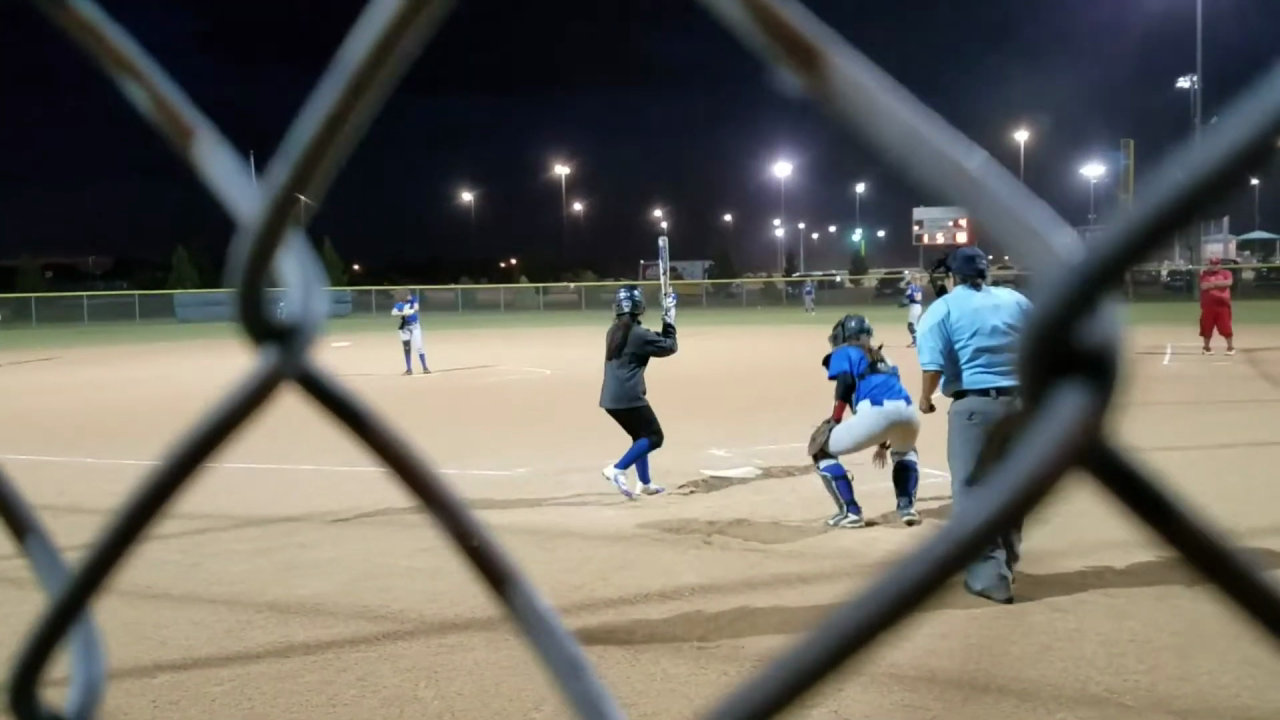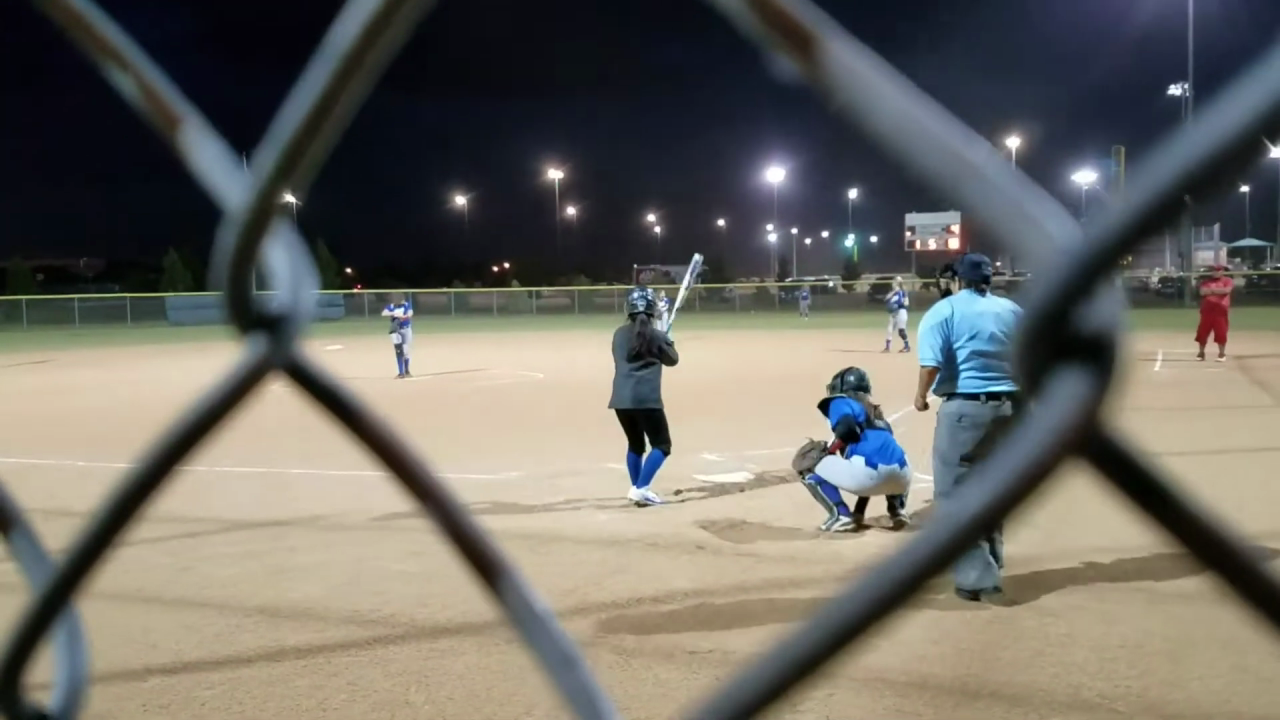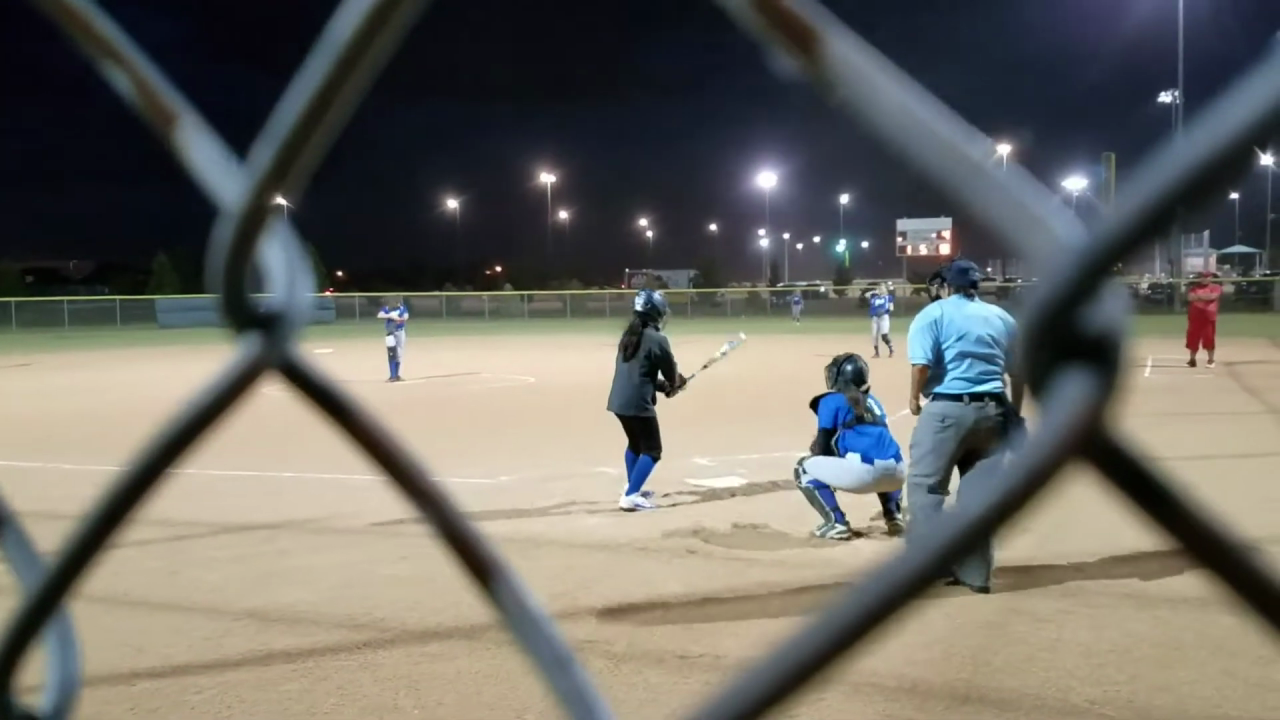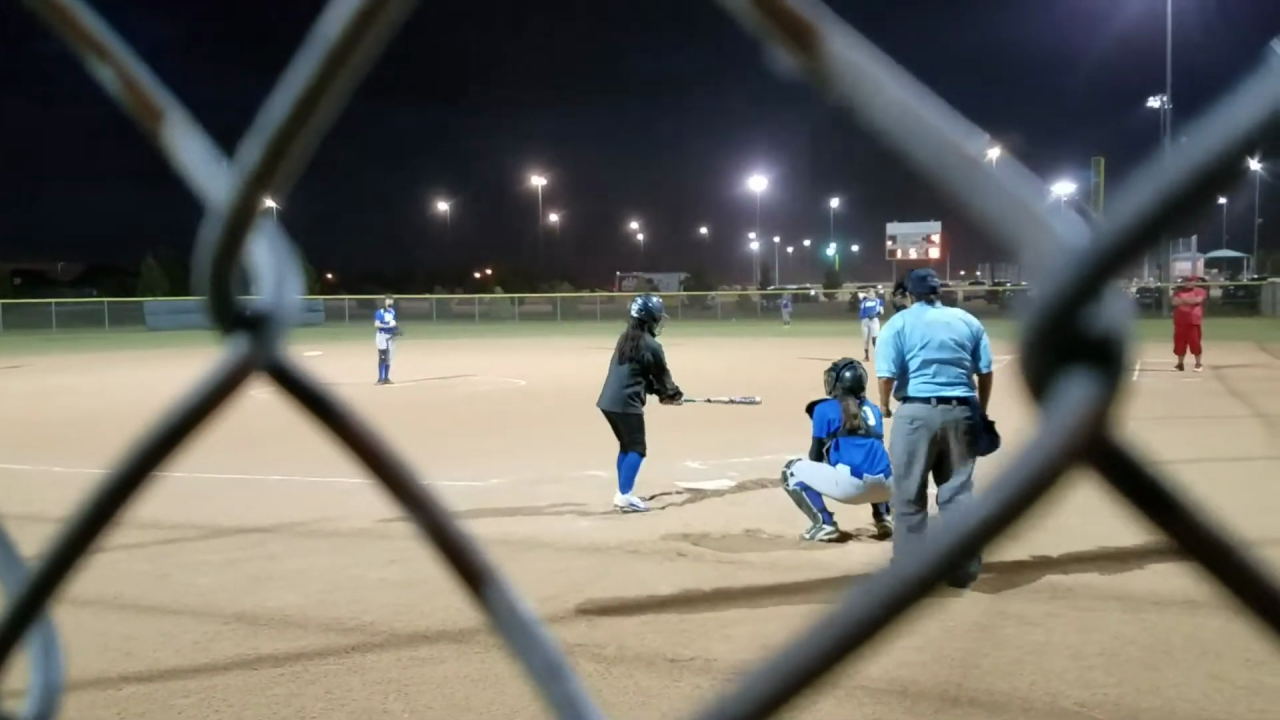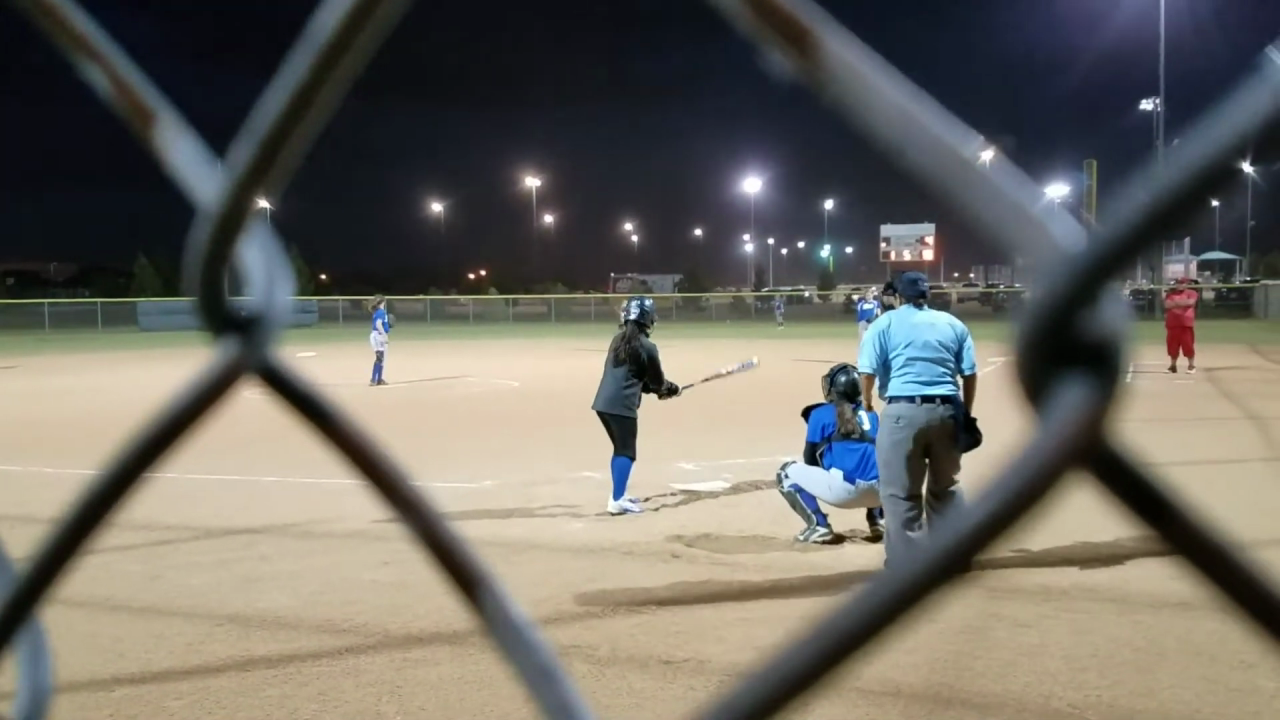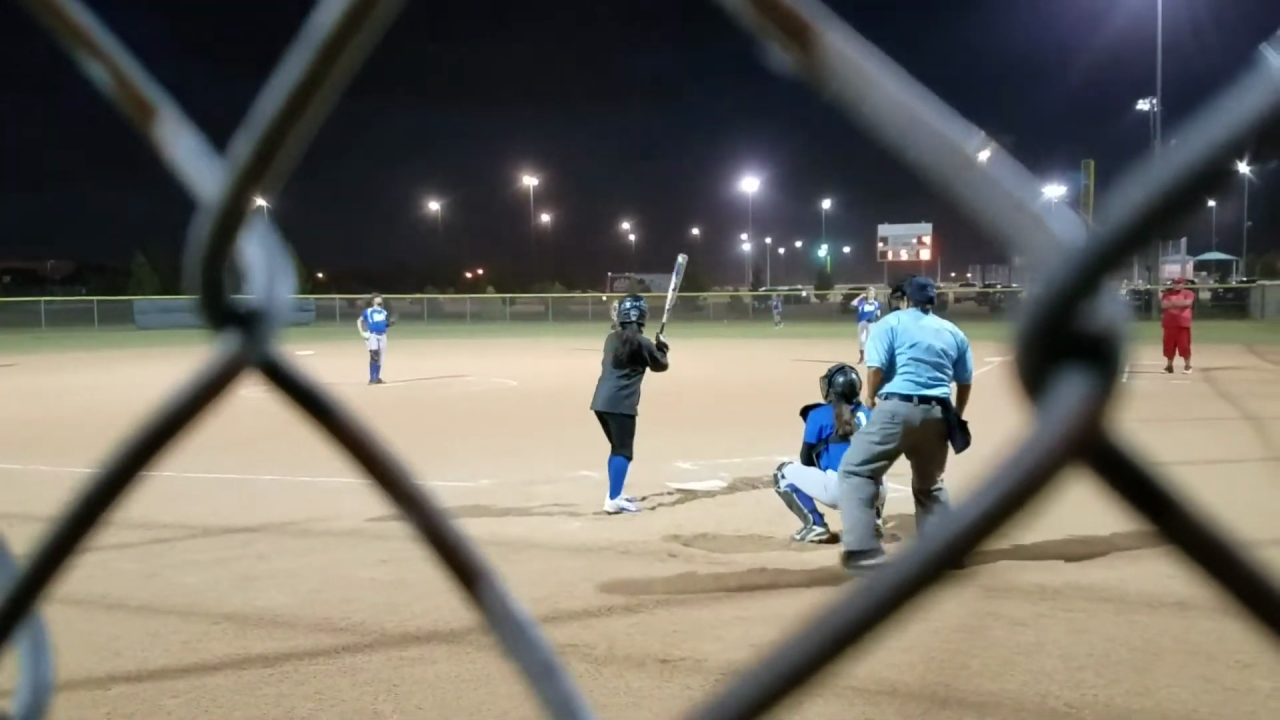
dt=0.4s
person 1, frame 1
left shoulder: (942, 309)
right shoulder: (1017, 300)
left elbow: (933, 366)
left wrist: (925, 398)
left hip: (974, 406)
right hip: (1020, 402)
left knee: (975, 492)
left ankle: (990, 578)
right ankle: (1005, 563)
person 1, frame 2
left shoulder: (944, 310)
right shoulder: (1014, 311)
left elbow: (931, 364)
left wrist: (921, 395)
right wrist: (1023, 404)
left hip: (964, 409)
right hip: (1007, 408)
left knee: (955, 493)
left ankle: (977, 576)
right ankle: (989, 567)
person 1, frame 3
left shoulder: (934, 313)
right shoulder: (1002, 318)
left elbow: (921, 365)
right elbow: (1019, 373)
left wrist: (914, 397)
right wrist: (1015, 412)
left hip: (948, 409)
right hip: (992, 411)
left knee: (925, 484)
right knee: (979, 493)
right ankle: (976, 573)
person 1, frame 4
left shoulder: (899, 323)
right shoulder: (968, 321)
left elbow: (887, 375)
right elbow: (985, 372)
left wrist: (884, 404)
right wrist: (981, 412)
left hip: (917, 412)
right hip: (961, 412)
left knee: (909, 493)
right knee: (958, 492)
right ankle: (962, 567)
person 1, frame 5
left shoulder: (885, 323)
right shoulder: (953, 324)
left elbow: (868, 371)
right elbow: (970, 374)
left wrist: (867, 399)
right wrist: (966, 412)
left hip: (903, 411)
right hip: (946, 410)
left knee: (900, 491)
right knee: (944, 486)
person 1, frame 6
left shoulder: (891, 323)
right shoulder: (954, 333)
left elbow: (875, 367)
right elbow: (965, 383)
left wrist: (870, 397)
right wrist: (955, 416)
left hip: (897, 409)
right hip: (938, 413)
left knee: (855, 470)
right knee: (930, 484)
left ankle: (863, 547)
person 2, frame 1
left shoulder: (614, 332)
right shoulder: (639, 335)
right elbow: (668, 347)
left wrist: (663, 327)
right wrist: (669, 324)
left hip: (611, 397)
right hip: (629, 397)
left knee: (643, 435)
right knee: (654, 437)
left ankle: (645, 484)
right ankle: (617, 469)
person 2, frame 2
left shoulder: (619, 334)
right shoulder: (657, 336)
right elbow: (672, 360)
right wrist: (668, 342)
left hip: (621, 400)
right hip: (646, 400)
left knee: (635, 444)
right knee: (661, 445)
left ankle: (637, 488)
right ankle: (641, 489)
person 2, frame 3
left shoulder: (628, 335)
right shoulder: (657, 339)
right elbow: (670, 373)
left wrist: (663, 385)
right wrist: (676, 384)
left hip: (619, 401)
right hip: (638, 403)
left knee: (635, 443)
right knee: (652, 450)
left ankle: (632, 488)
right ankle: (630, 496)
person 2, frame 4
left shoulder: (626, 338)
right shoulder: (651, 346)
right elbow: (661, 375)
left wrist: (660, 392)
right wrist: (673, 393)
left hip: (609, 400)
right hip: (626, 402)
left knee: (626, 446)
right knee: (637, 448)
left ankle: (624, 493)
right ankle: (625, 494)
person 2, frame 5
left shoulder: (618, 340)
right shoulder: (646, 347)
right elbow: (656, 378)
left wrist: (657, 389)
right wrist: (670, 389)
left hip: (604, 402)
right hip: (621, 405)
left knee: (620, 450)
right knee: (626, 453)
left ankle: (618, 495)
right ankle: (617, 501)
person 2, frame 6
left shoulder: (611, 338)
right shoulder: (643, 343)
right elbow: (660, 365)
right wrist: (662, 348)
left hip: (601, 401)
right hip: (621, 404)
left knee: (617, 448)
right knee: (623, 451)
left ankle: (615, 494)
right ankle: (614, 500)
person 3, frame 1
left shoulder: (842, 353)
right shoulder: (881, 357)
left elbow: (845, 384)
left wrist: (835, 420)
right wrist: (883, 445)
left hip: (876, 412)
right hip: (907, 412)
left knee: (822, 452)
right knee: (905, 451)
left ankle: (850, 512)
right ankle: (907, 507)
person 3, frame 2
left shoulder: (839, 403)
right shoulder: (874, 412)
left elbow: (848, 427)
left wrist: (830, 450)
right wrist: (859, 510)
left hip: (867, 472)
left ankle: (841, 515)
right ankle: (898, 510)
person 3, frame 3
left shoulder: (830, 400)
right shoulder: (872, 401)
left elbow: (822, 444)
left wrist: (815, 452)
left hip: (863, 472)
right hip: (895, 472)
left knee: (804, 468)
left ankle: (837, 523)
right ankle: (893, 516)
person 3, frame 4
left shoulder: (824, 408)
right shoulder: (872, 409)
left elbow: (816, 455)
left hip: (851, 484)
right hip: (884, 486)
left knee: (792, 470)
left ankle: (824, 524)
right ankle: (882, 519)
person 3, frame 5
left shoulder: (821, 413)
right shoulder: (869, 414)
left elbow: (809, 458)
left hip: (844, 489)
right hip: (877, 491)
left knee: (786, 472)
left ankle: (819, 526)
right ankle: (876, 522)
person 3, frame 6
left shoulder: (819, 413)
right shoulder: (868, 414)
left elbow: (806, 459)
left hip: (839, 490)
left knee: (783, 472)
left ankle: (816, 526)
